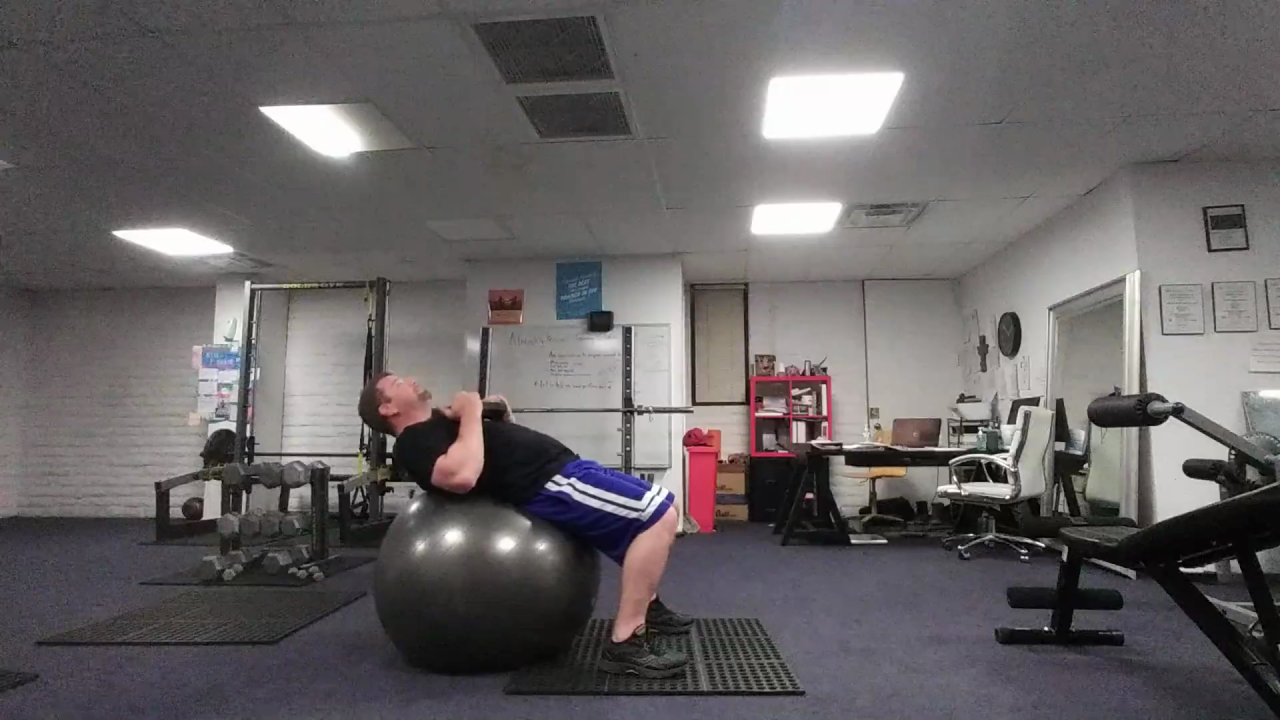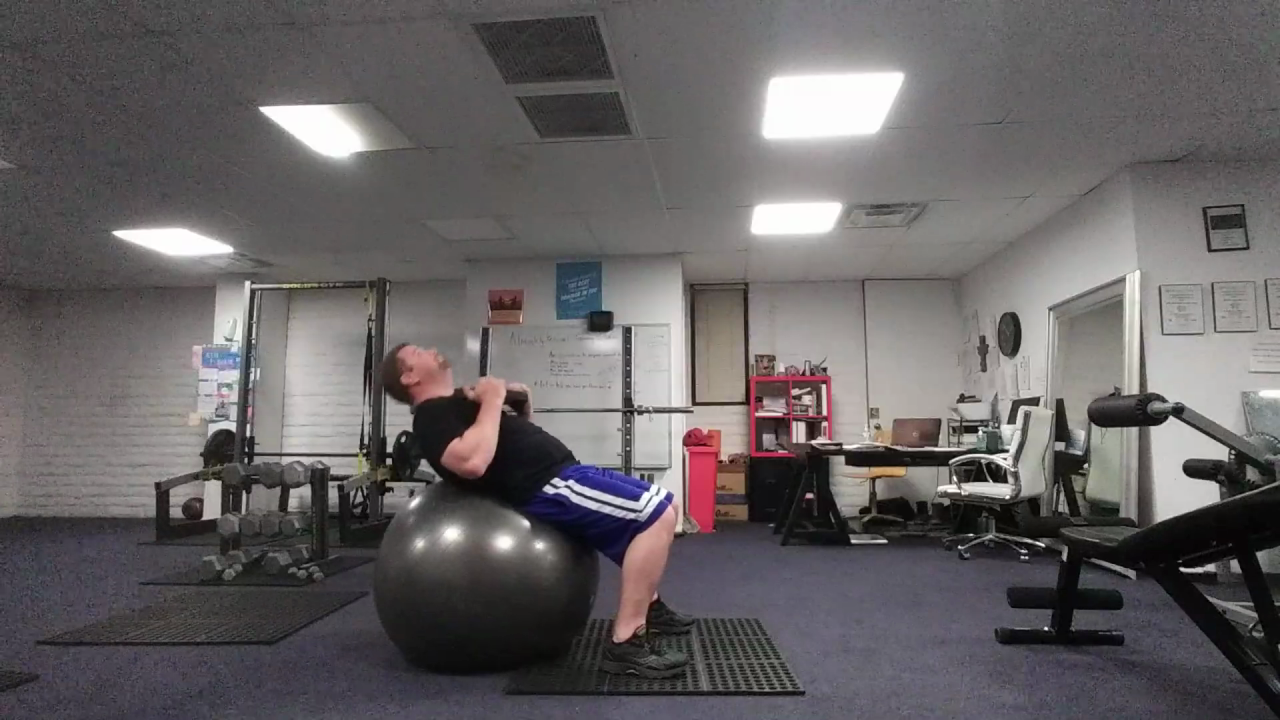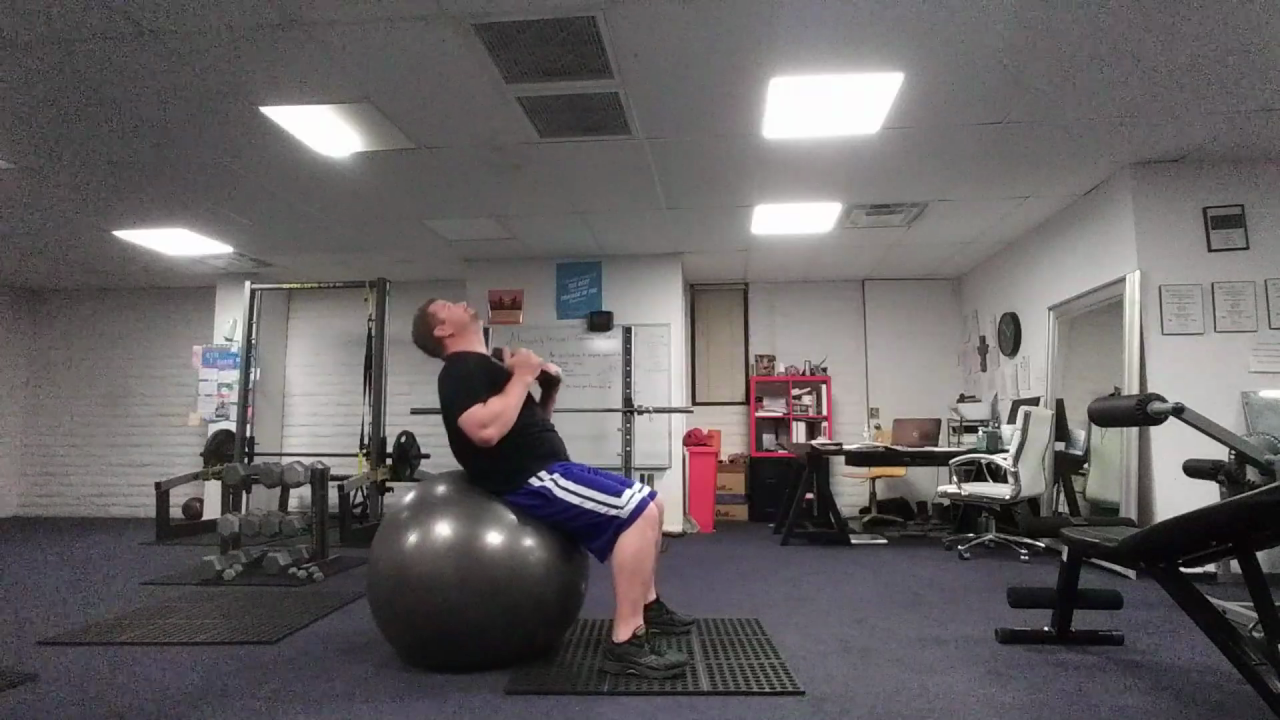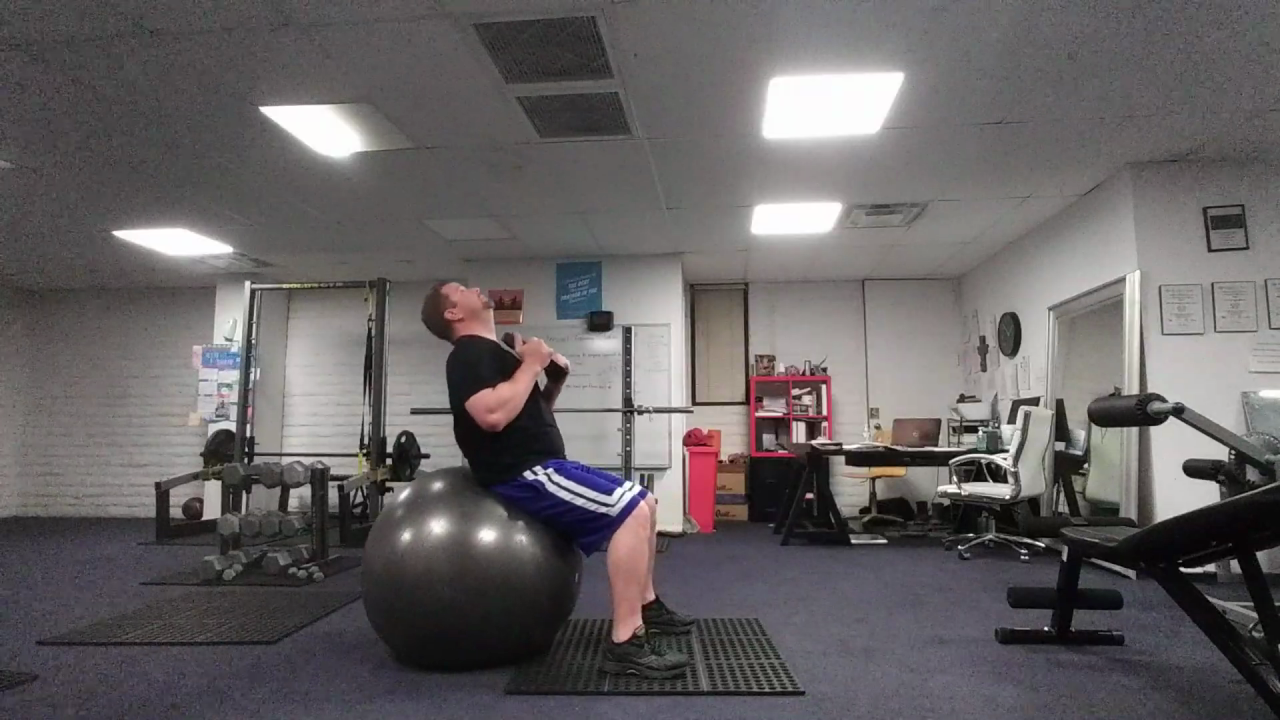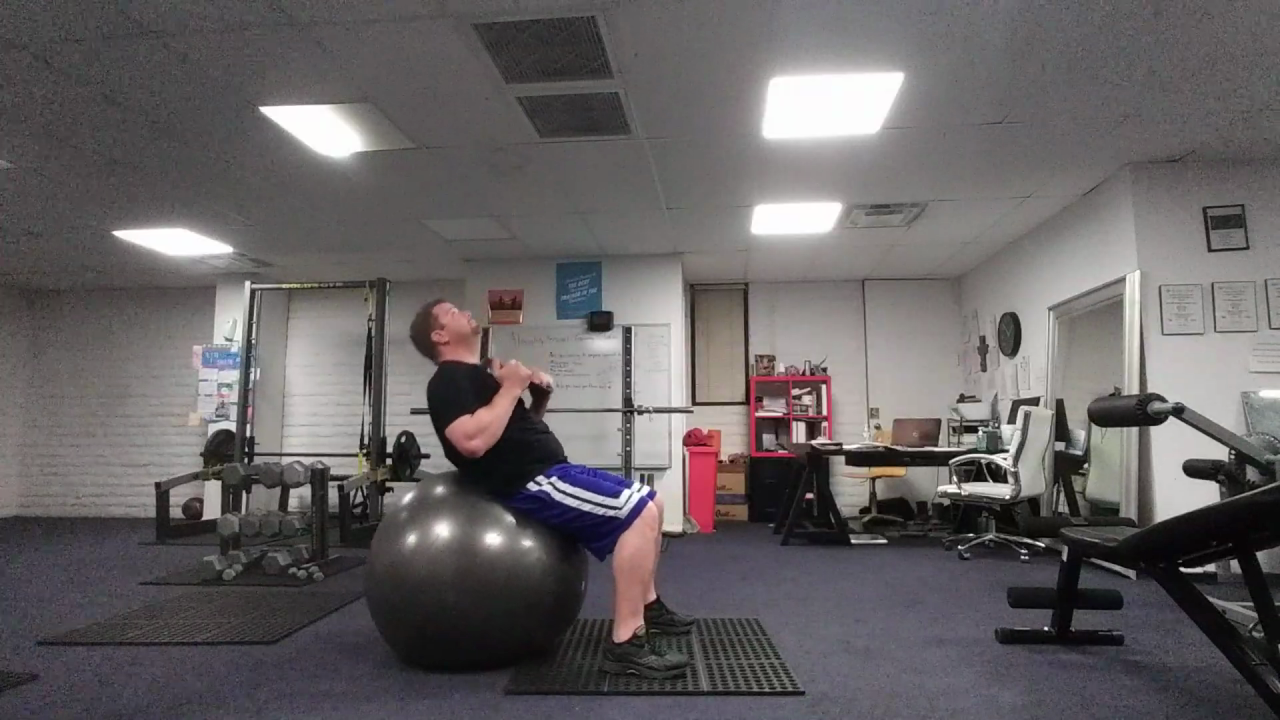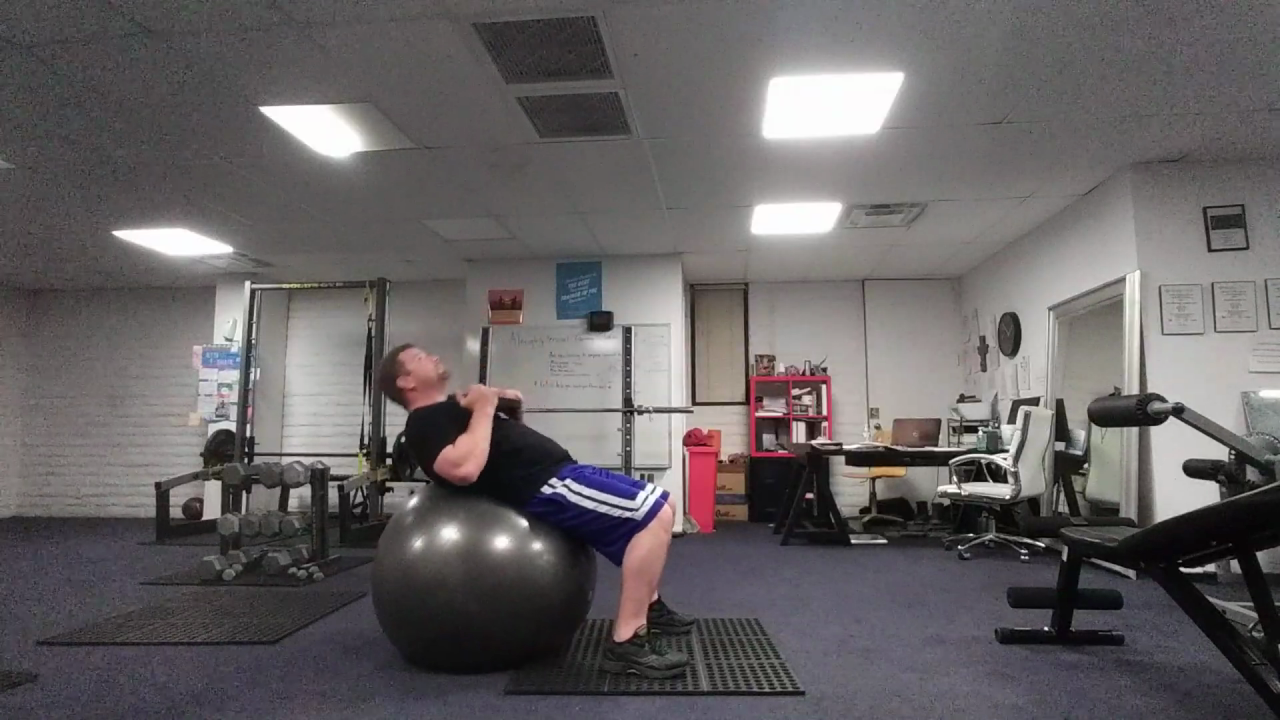
dt=0.4s
person 1, frame 1
left shoulder: (434, 429)
right shoulder: (414, 443)
right elbow: (462, 475)
left wrist: (502, 417)
right wrist: (471, 413)
left hip: (559, 471)
right hip: (550, 483)
left knee: (653, 512)
right knee: (660, 516)
left ankle: (647, 607)
right ankle: (626, 644)
person 1, frame 2
left shoulder: (453, 406)
right shoulder: (432, 416)
right elbow: (473, 461)
left wrist: (522, 407)
right wrist: (492, 400)
left hip: (559, 474)
right hip: (549, 487)
left knee: (653, 511)
right knee: (660, 513)
left ankle: (649, 608)
right ankle: (627, 644)
person 1, frame 3
left shoulder: (482, 366)
right shoulder: (461, 370)
right elbow: (486, 430)
left wrist: (549, 389)
right wrist: (522, 376)
left hip: (547, 472)
right hip: (533, 482)
left knee: (644, 507)
right knee: (643, 512)
left ankle: (648, 607)
right ankle: (626, 644)
person 1, frame 4
left shoulder: (490, 352)
right shoulder: (470, 353)
right elbow: (493, 415)
left wrist: (555, 379)
right wrist: (532, 365)
left hip: (541, 467)
right hip: (525, 475)
left knee: (643, 504)
right knee: (631, 513)
left ankle: (647, 606)
right ankle: (627, 644)
person 1, frame 5
left shoulder: (473, 376)
right shoulder: (450, 381)
right elbow: (473, 441)
left wrist: (539, 398)
right wrist: (511, 388)
left hip: (546, 472)
right hip: (531, 485)
left knee: (646, 505)
right knee: (641, 513)
left ankle: (648, 607)
right ankle: (627, 644)
person 1, frame 6
left shoulder: (447, 411)
right shoulder: (425, 424)
right elbow: (465, 468)
left wrist: (510, 411)
right wrist: (484, 408)
left hip: (556, 473)
right hip: (544, 486)
left knee: (654, 508)
right knee: (657, 515)
left ankle: (649, 607)
right ankle: (627, 644)
